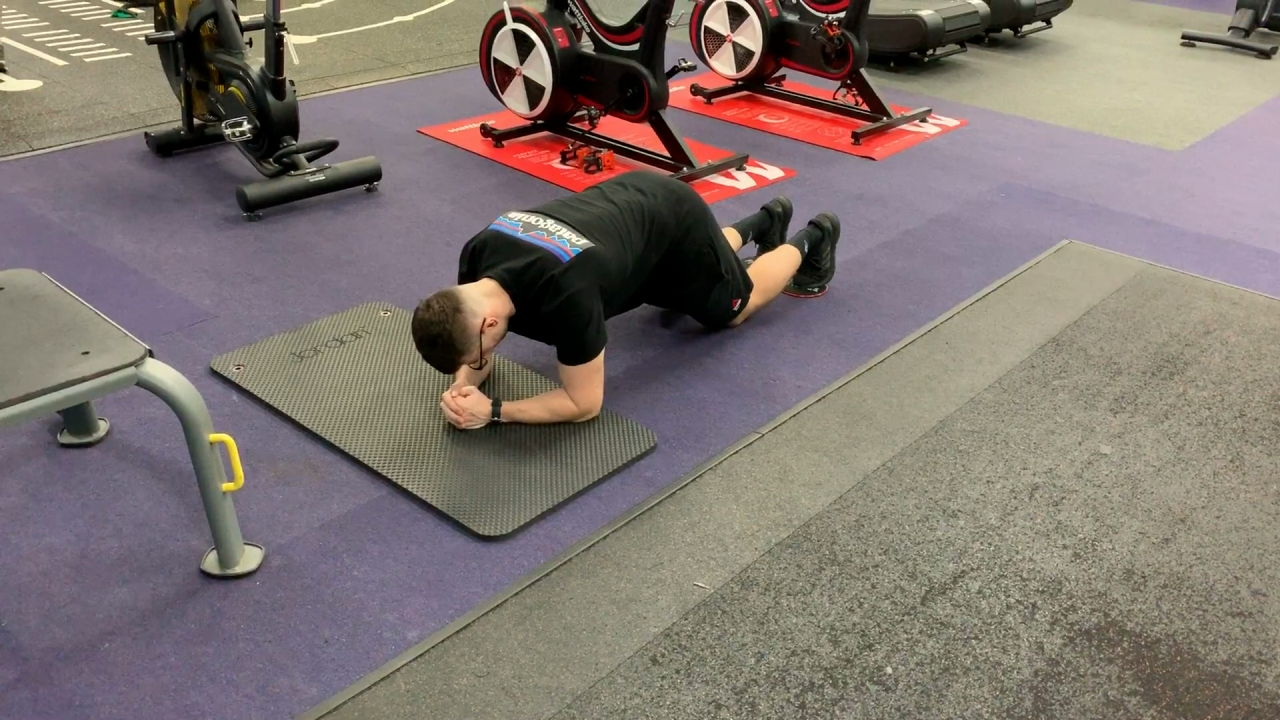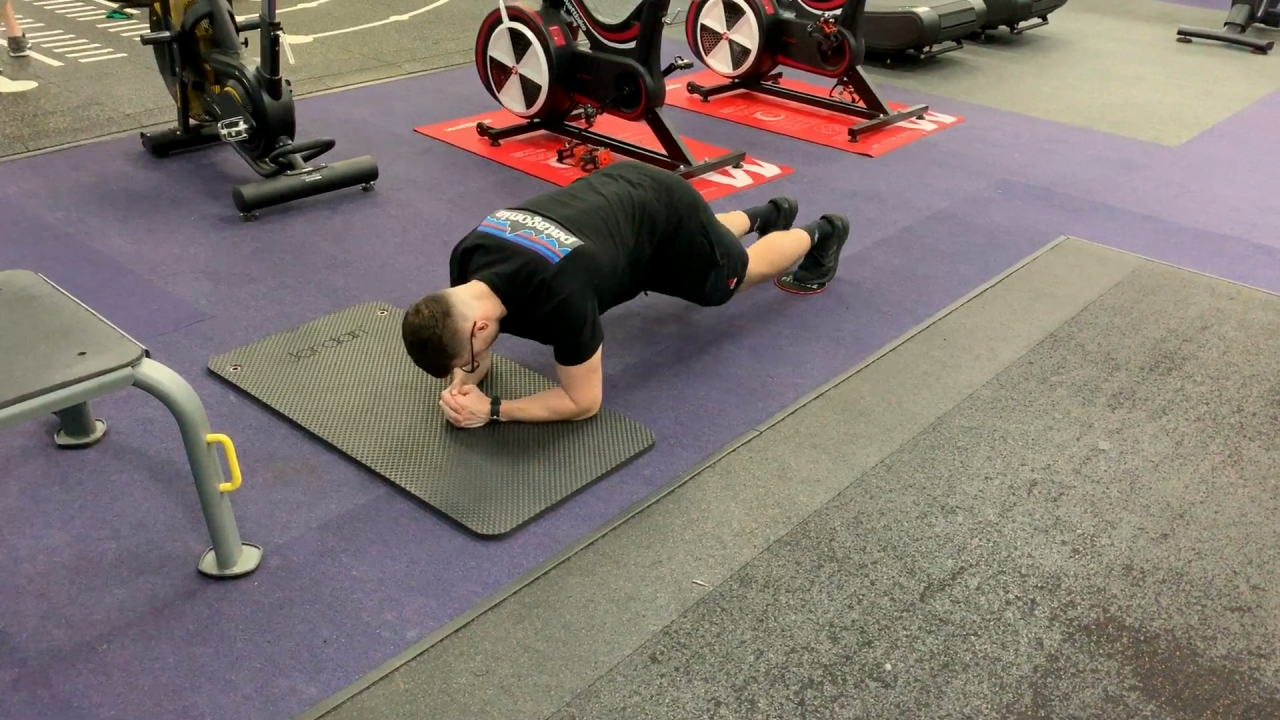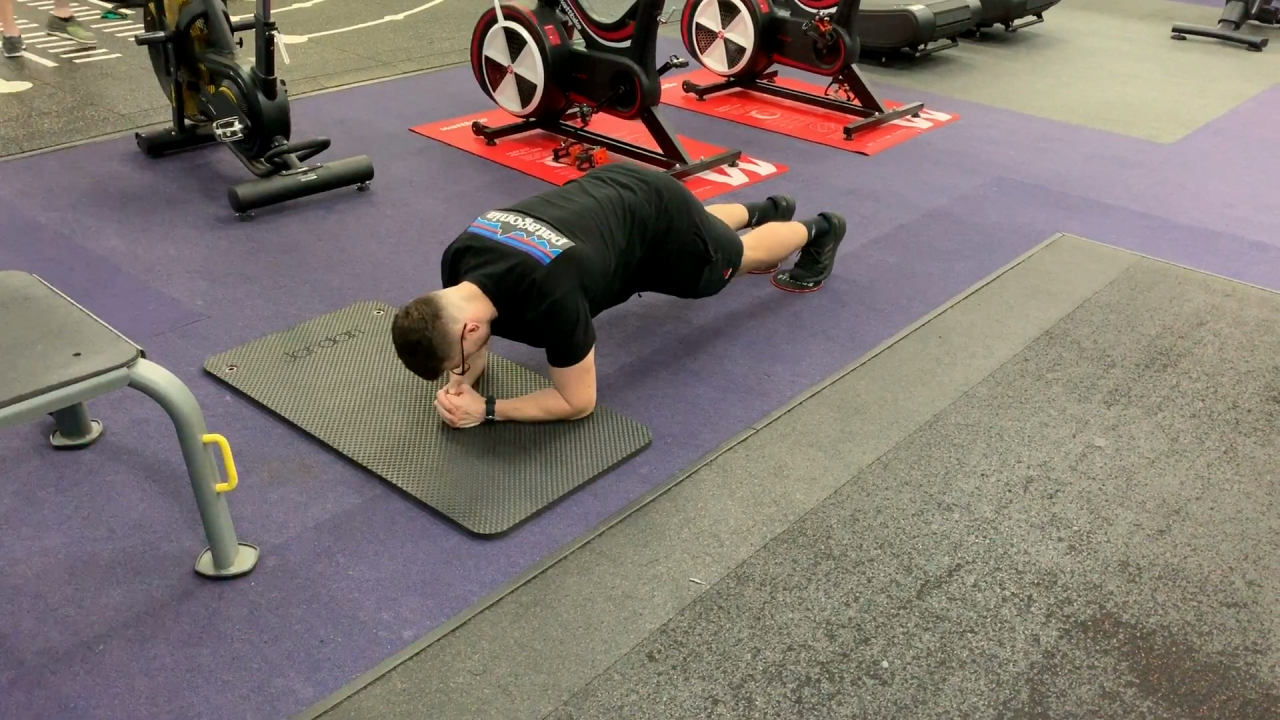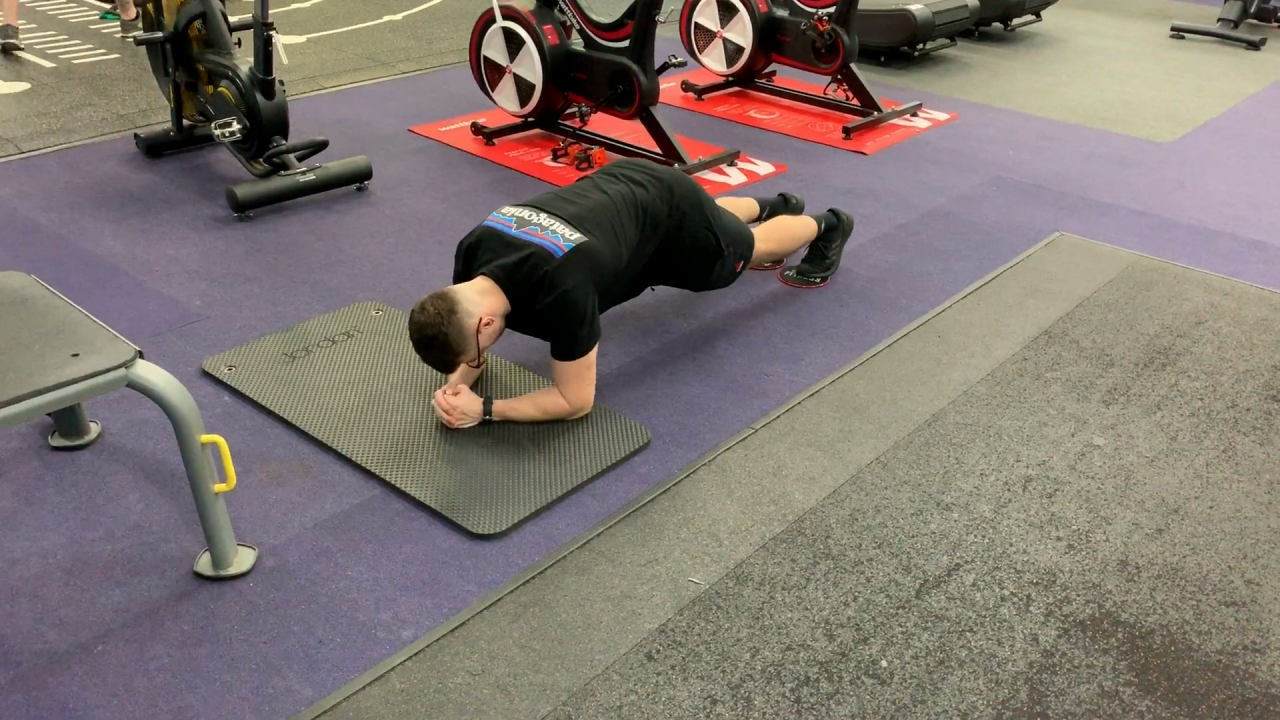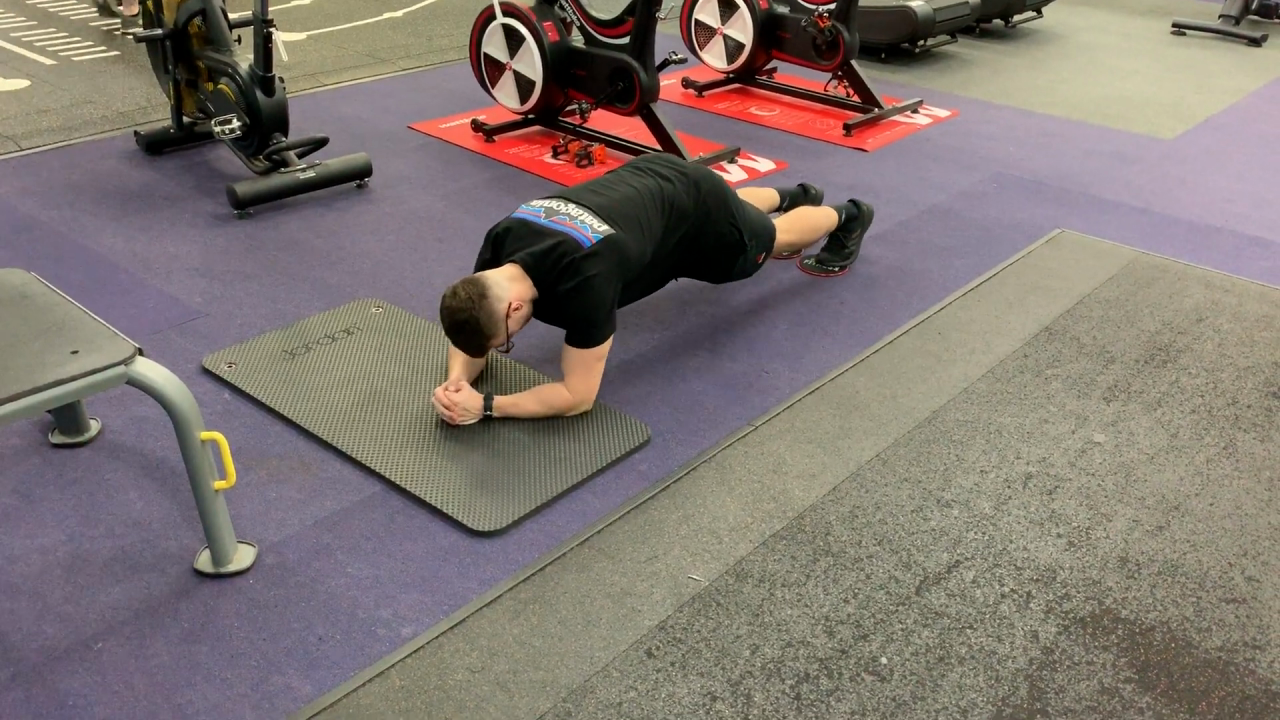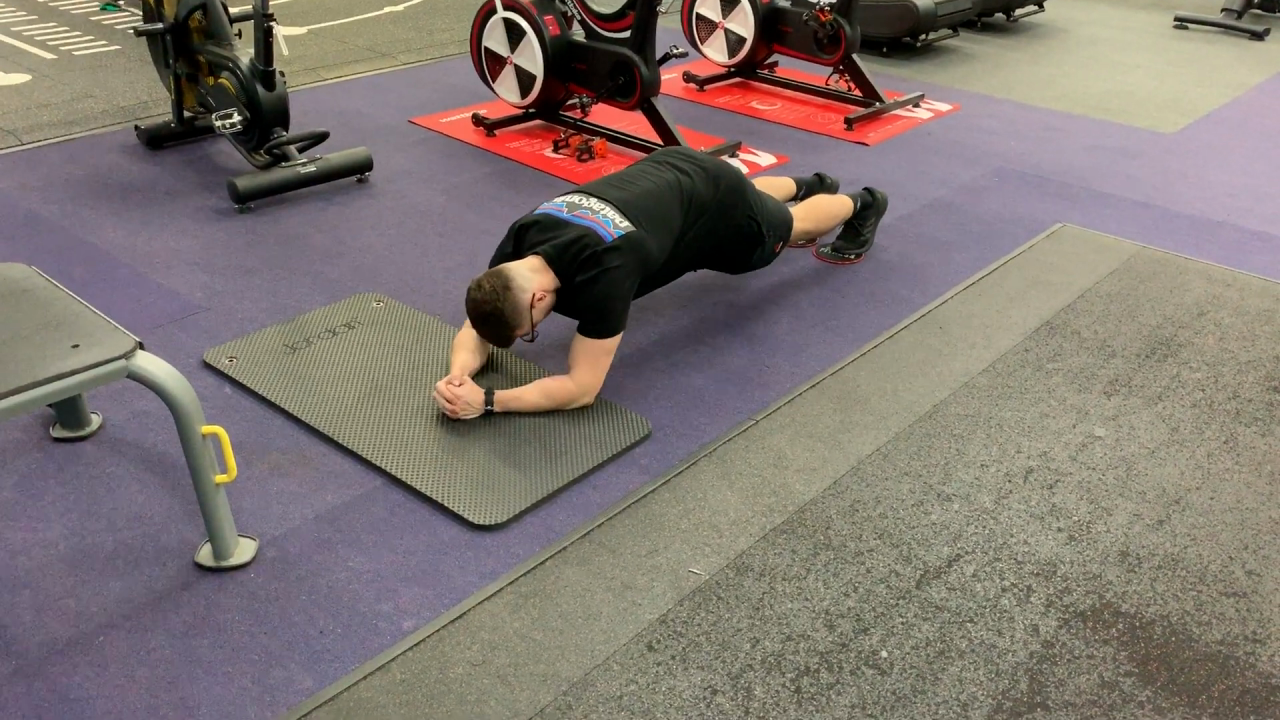
dt=0.3s
person 1, frame 1
left shoulder: (565, 296)
right shoulder: (478, 257)
left elbow: (585, 403)
right elbow: (474, 355)
left wrist: (493, 410)
right wrist: (462, 387)
left hip: (674, 219)
right hip: (631, 196)
left knee: (735, 306)
right knee: (675, 304)
left ankle: (812, 240)
right ankle: (764, 220)
person 1, frame 2
left shoulder: (558, 296)
right shoulder: (468, 260)
left elbow: (583, 402)
right elbow: (469, 346)
left wrist: (491, 409)
right wrist: (460, 386)
left hip: (665, 209)
right hip: (621, 188)
left knee: (739, 273)
right knee: (712, 242)
left ankle: (820, 234)
right ankle: (768, 213)
person 1, frame 3
left shoulder: (549, 297)
right shoulder: (460, 261)
left elbow: (579, 401)
right elbow: (473, 349)
left wrist: (487, 408)
right wrist: (459, 385)
left hip: (657, 212)
right hip: (612, 188)
left knee: (737, 256)
right knee: (708, 230)
left ankle: (818, 231)
right ankle: (766, 210)
person 1, frame 4
left shoulder: (559, 291)
right shoulder: (473, 254)
left elbow: (577, 401)
right elbow: (470, 351)
left wrist: (484, 410)
right wrist: (458, 385)
left hip: (670, 210)
right hip: (624, 185)
left knee: (750, 248)
right knee: (717, 223)
left ankle: (827, 226)
right ankle: (775, 205)
person 1, frame 5
left shoulder: (582, 282)
right shoulder: (500, 246)
left elbow: (578, 396)
right elbow: (469, 340)
left wrist: (485, 407)
right wrist: (457, 381)
left hip: (695, 205)
right hip: (650, 178)
left knee: (774, 239)
right knee: (739, 208)
left ankle: (847, 216)
right ankle: (792, 195)
person 1, frame 6
left shoulder: (602, 273)
right shoulder: (520, 242)
left elbow: (582, 387)
right elbow: (476, 331)
left wrist: (487, 402)
right wrist: (458, 375)
left hip: (716, 199)
right hip: (669, 171)
left knee: (789, 227)
right knee: (761, 200)
left ankle: (861, 205)
right ankle: (808, 185)
